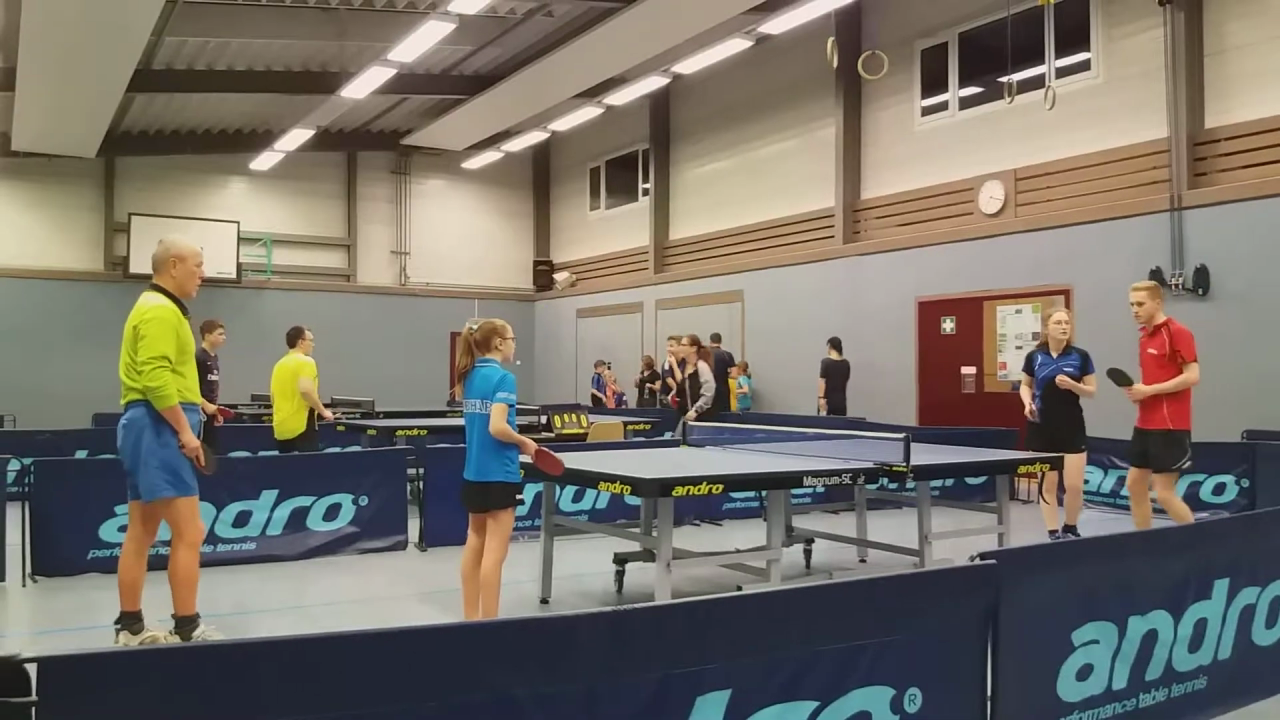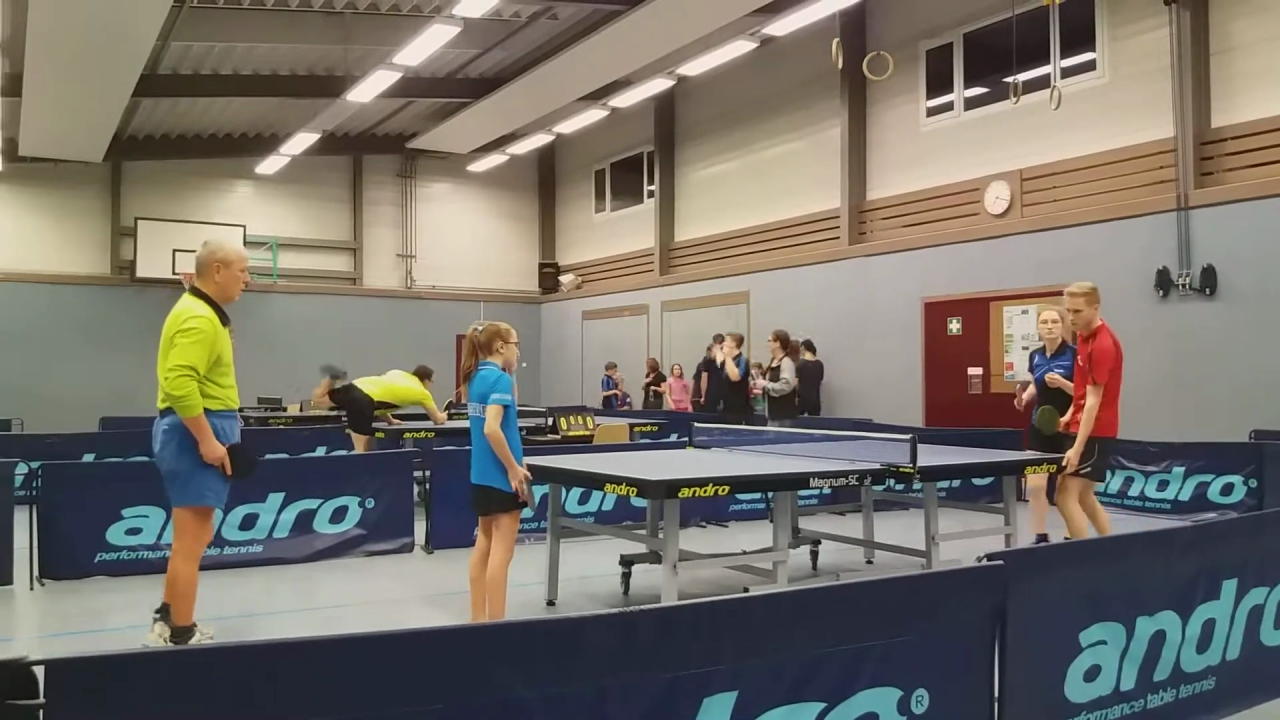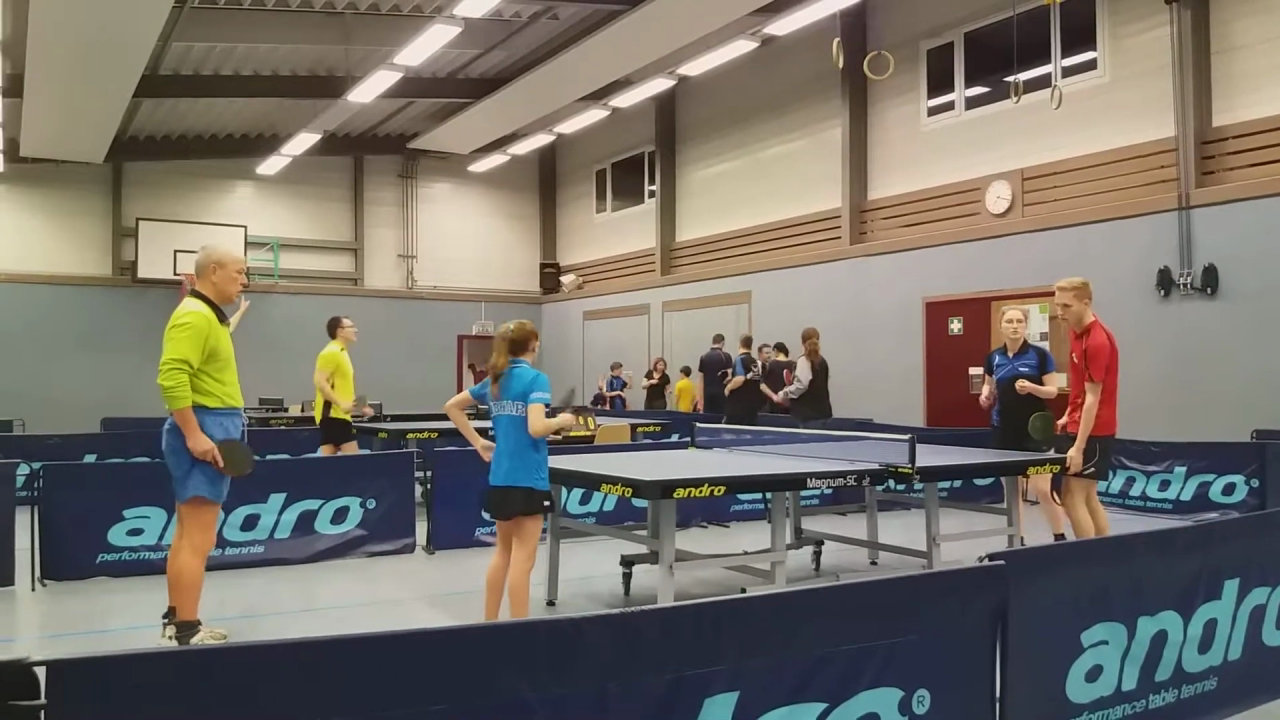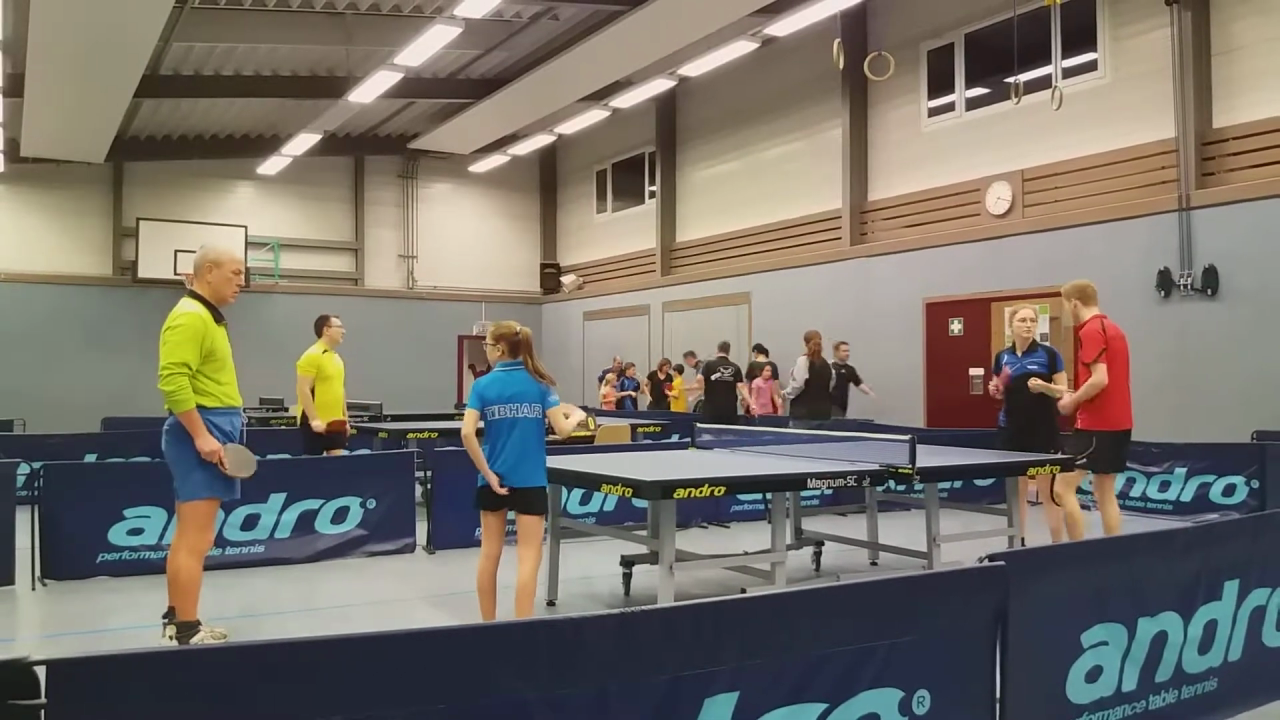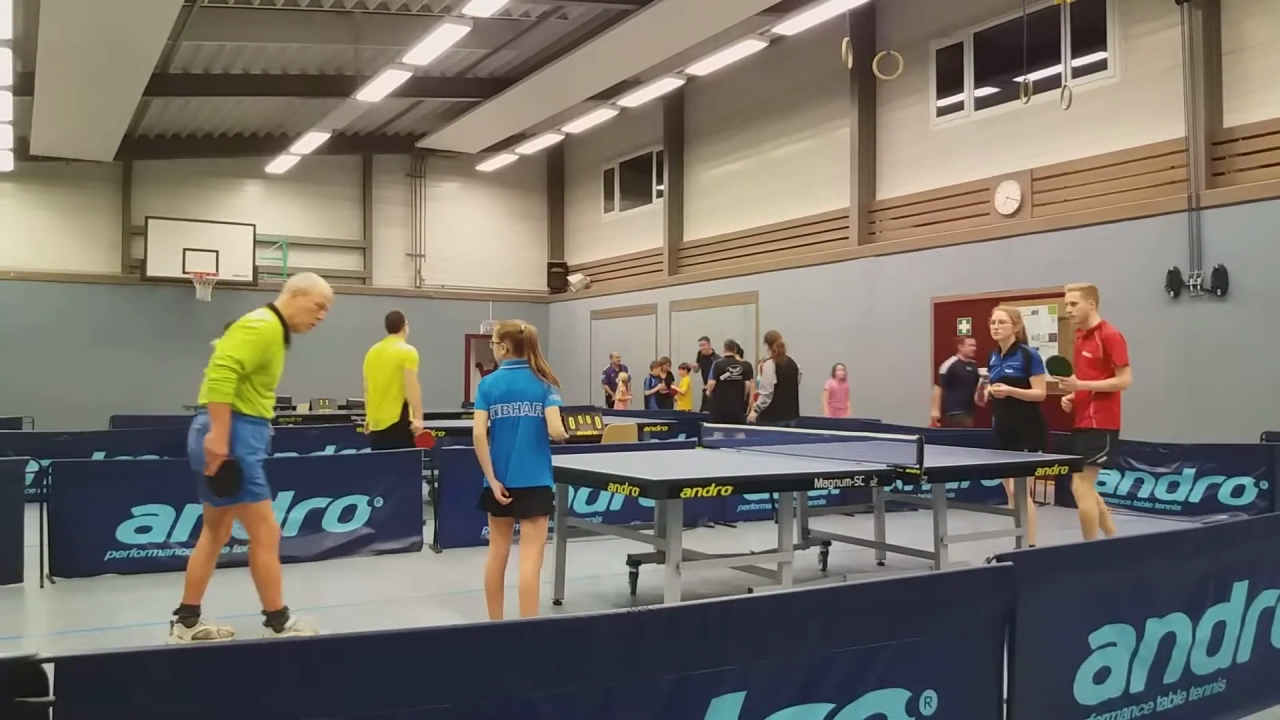
dt=1s
person 1, frame 1
left shoulder: (155, 307)
right shoulder: (160, 309)
right elbow: (155, 378)
left wrist: (192, 413)
right wrist: (184, 431)
left hip: (150, 427)
right hip: (159, 428)
left knee: (140, 534)
right knee: (189, 534)
left ankle: (130, 627)
right ankle: (187, 629)
person 1, frame 2
left shoulder: (200, 311)
right shoulder: (199, 319)
right elbow: (180, 384)
right wrist: (207, 441)
left hip: (201, 431)
right hip: (198, 434)
left knee: (192, 539)
right knee: (190, 543)
left ankle: (168, 618)
right ankle: (181, 637)
person 1, frame 3
left shoulder: (207, 315)
right shoulder: (195, 315)
right elbow: (171, 377)
right wrist: (195, 435)
left hip: (209, 429)
right hip: (202, 430)
left knee: (186, 535)
right knee: (199, 539)
left ankle: (175, 622)
right ankle: (186, 632)
person 1, frame 4
left shoulder: (207, 317)
right shoulder: (190, 317)
right elbow: (172, 380)
right wrist: (202, 436)
left hip: (212, 431)
right hip: (201, 433)
left knee: (187, 537)
right knee: (196, 540)
left ankle: (175, 622)
right ankle: (186, 633)
person 1, frame 5
left shoulder: (274, 332)
right shoulder: (262, 326)
right elbow: (223, 371)
right wrist: (218, 434)
left hip: (239, 436)
right hip: (233, 438)
left knee: (215, 534)
right knee: (266, 535)
left ankle: (187, 621)
right ankle: (279, 621)
person 2, frame 1
left shoulder: (470, 377)
right shoulder: (503, 378)
right elbow: (497, 427)
left wrist: (515, 442)
right wrist: (523, 442)
left hip: (473, 473)
right hip: (499, 474)
left knee: (474, 545)
right knee: (494, 552)
left ankle: (471, 617)
right ankle: (489, 622)
person 2, frame 2
left shoulder: (476, 378)
right shoulder: (500, 379)
right elbow: (492, 429)
right wrist: (514, 469)
left hip: (482, 476)
right hip: (502, 477)
left knee: (484, 548)
right knee: (501, 554)
left ankle: (479, 620)
right ankle: (495, 625)
person 2, frame 3
left shoulder: (494, 380)
right shoulder: (536, 378)
left elbow: (451, 407)
right elbow: (536, 428)
left wrist: (478, 442)
right wrist: (561, 420)
left hip: (500, 477)
right hip: (528, 480)
left knee: (502, 554)
right knee: (522, 561)
left ankle: (489, 622)
person 2, frame 4
left shoulder: (483, 385)
right shoulder: (539, 383)
left elbow: (467, 433)
right elbow: (562, 430)
left wrist: (487, 473)
right wrist: (577, 416)
left hip: (495, 479)
right hip: (531, 481)
left knee: (489, 554)
right knee: (528, 559)
left ankle: (488, 624)
person 2, frame 5
left shoulder: (488, 384)
right shoulder: (544, 383)
left elbow: (479, 434)
right elbow: (555, 431)
left wrist: (492, 479)
right wrist: (564, 434)
left hip: (500, 480)
right hip: (535, 481)
left knee: (497, 553)
right knee: (530, 559)
left ankle: (495, 623)
person 3, frame 1
left shoulder: (1178, 333)
right shoulder: (1145, 337)
left elbow: (1192, 376)
left wrist: (1150, 390)
right wrist: (1139, 391)
left hip: (1170, 426)
right hip: (1145, 424)
left knee: (1165, 494)
right knee: (1135, 487)
person 3, frame 2
left shoulder: (1103, 345)
right shoulder: (1084, 335)
left elbow: (1094, 401)
left wrist: (1077, 448)
right wrist: (1070, 413)
left hip: (1093, 432)
right hip: (1083, 427)
left knee: (1066, 497)
right knee: (1083, 495)
person 3, frame 3
left shoulder: (1097, 341)
right shoulder: (1078, 332)
left elbow: (1093, 398)
left wrist: (1078, 447)
right wrist: (1068, 416)
left hip: (1092, 431)
right hip: (1079, 426)
left knee: (1073, 498)
right knee: (1087, 496)
person 3, frame 4
left shoulder: (1090, 331)
right shoulder: (1113, 329)
left elbow: (1100, 379)
left wrist: (1072, 401)
right wrist: (1075, 395)
left hip: (1095, 425)
right hip: (1119, 423)
left knee: (1063, 488)
right knee: (1105, 494)
person 3, frame 5
left shoulder: (1110, 335)
right shoulder: (1080, 337)
left elbow: (1124, 380)
left wrist: (1082, 385)
right wrist: (1072, 395)
left hip: (1100, 423)
right hip: (1083, 422)
left knee: (1081, 487)
right knee: (1083, 486)
right ankle: (1112, 537)
person 4, frame 1
left shoulder: (1080, 356)
right shoulder: (1034, 357)
left elbow: (1091, 391)
right elbow: (1025, 385)
left wrist: (1071, 384)
right wrist: (1028, 403)
left hip: (1071, 427)
right hip: (1041, 427)
left knee: (1074, 485)
right knee: (1048, 484)
left ankle: (1070, 528)
right ankle: (1053, 534)
person 4, frame 2
left shoulder: (1075, 355)
right shoulder: (1035, 356)
left wrist: (1062, 383)
right wrist: (1025, 397)
right hip: (1040, 428)
right knee: (1034, 486)
right ankle: (1041, 537)
person 4, frame 3
left shoulder: (1040, 354)
right shoulder: (993, 357)
left elbow: (1053, 390)
right elbow: (989, 386)
left wrist: (1031, 388)
right wrist: (986, 396)
right hip: (1004, 429)
left knee: (1043, 489)
left ankle: (1060, 538)
person 4, frame 4
left shoulder: (1049, 354)
right shoulder: (1002, 357)
left elbow: (1063, 390)
right elbow: (997, 389)
left wrist: (1044, 387)
right wrist: (994, 390)
left hip: (1043, 430)
right hip: (1011, 430)
left knee: (1048, 491)
right knee: (1016, 491)
left ankle: (1058, 546)
right ankle: (1018, 543)
person 4, frame 5
left shoulder: (1029, 355)
right shoulder: (993, 358)
left elbow: (1040, 393)
left wrist: (1009, 391)
right wrist: (988, 393)
left hip: (1028, 431)
right hip: (1003, 430)
left knee: (1018, 489)
right knee: (1010, 490)
left ankle: (1030, 547)
